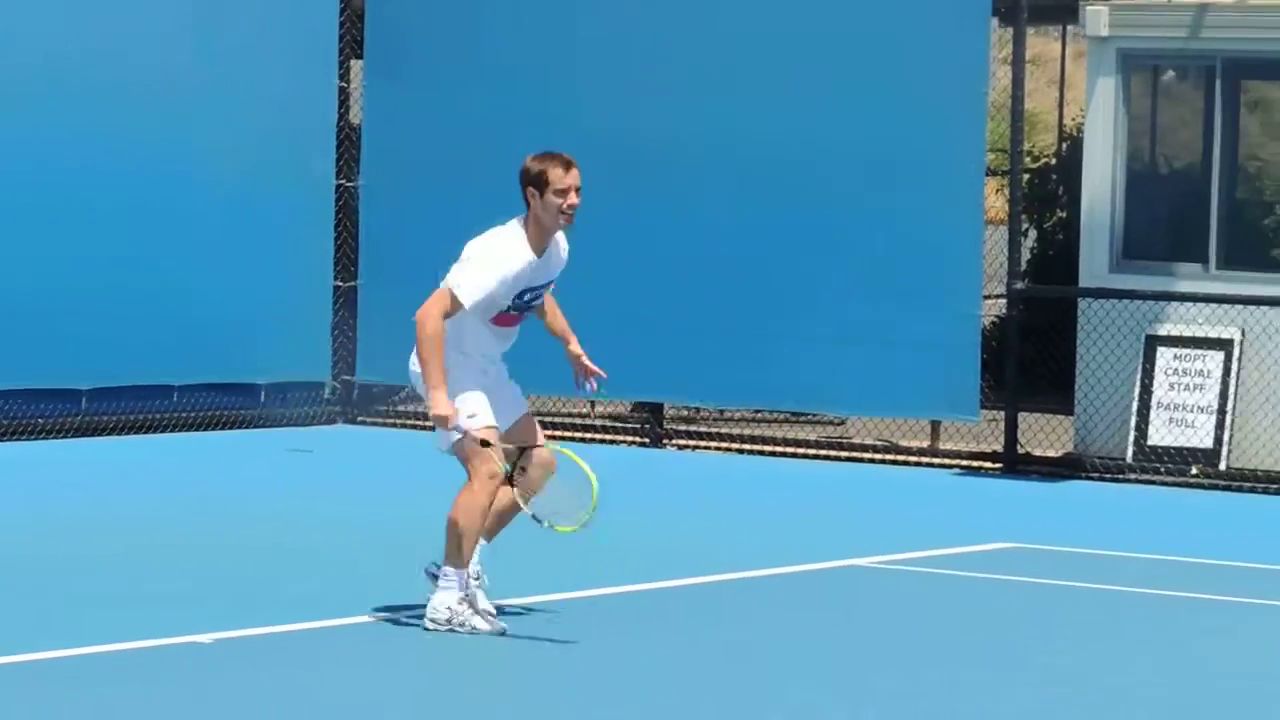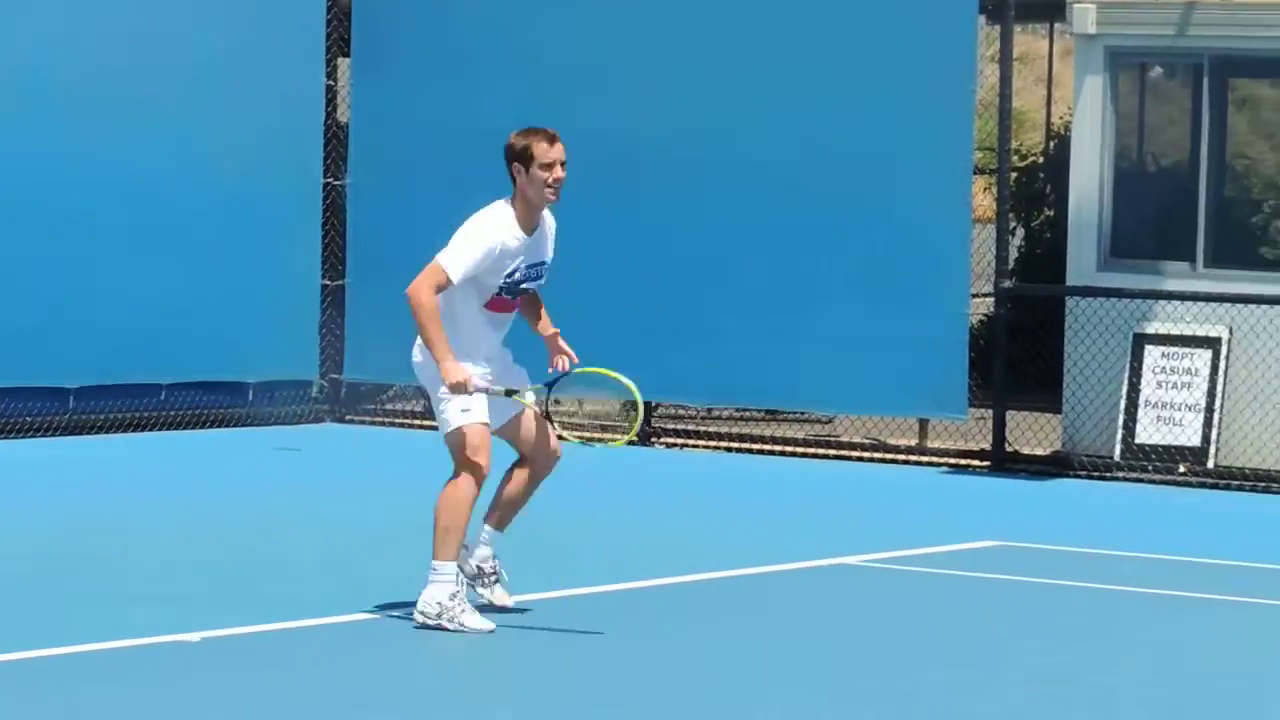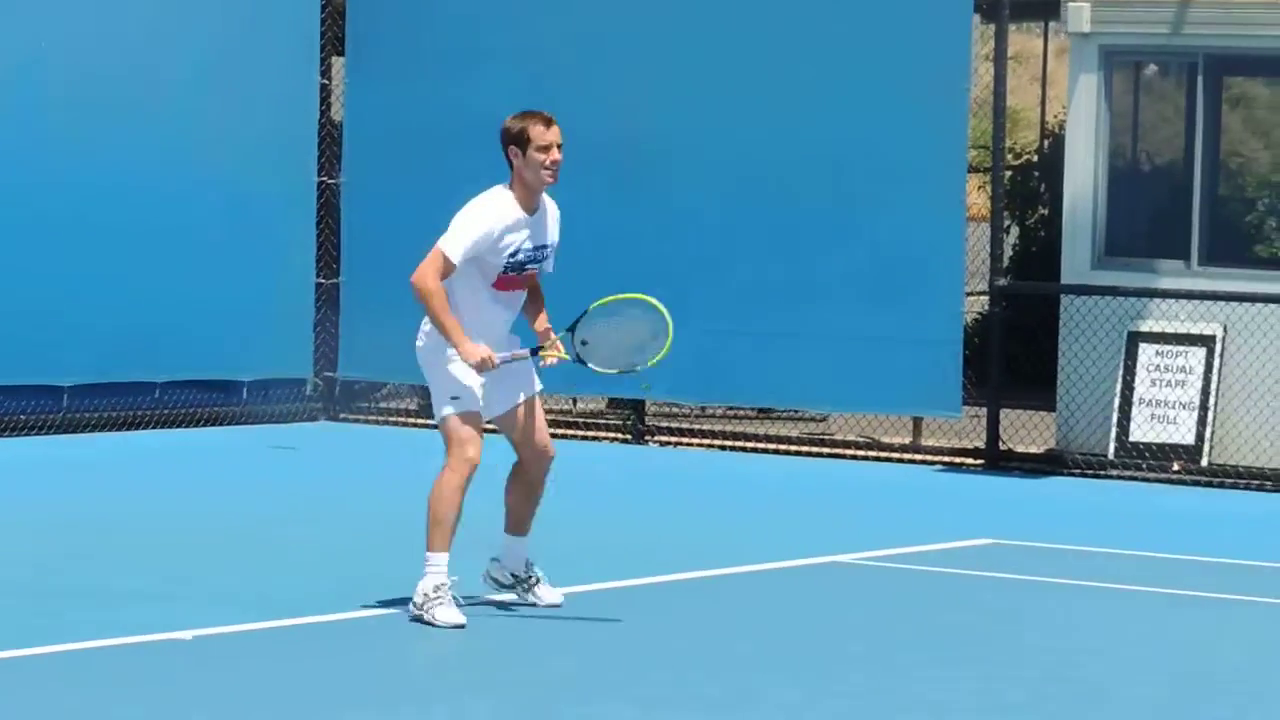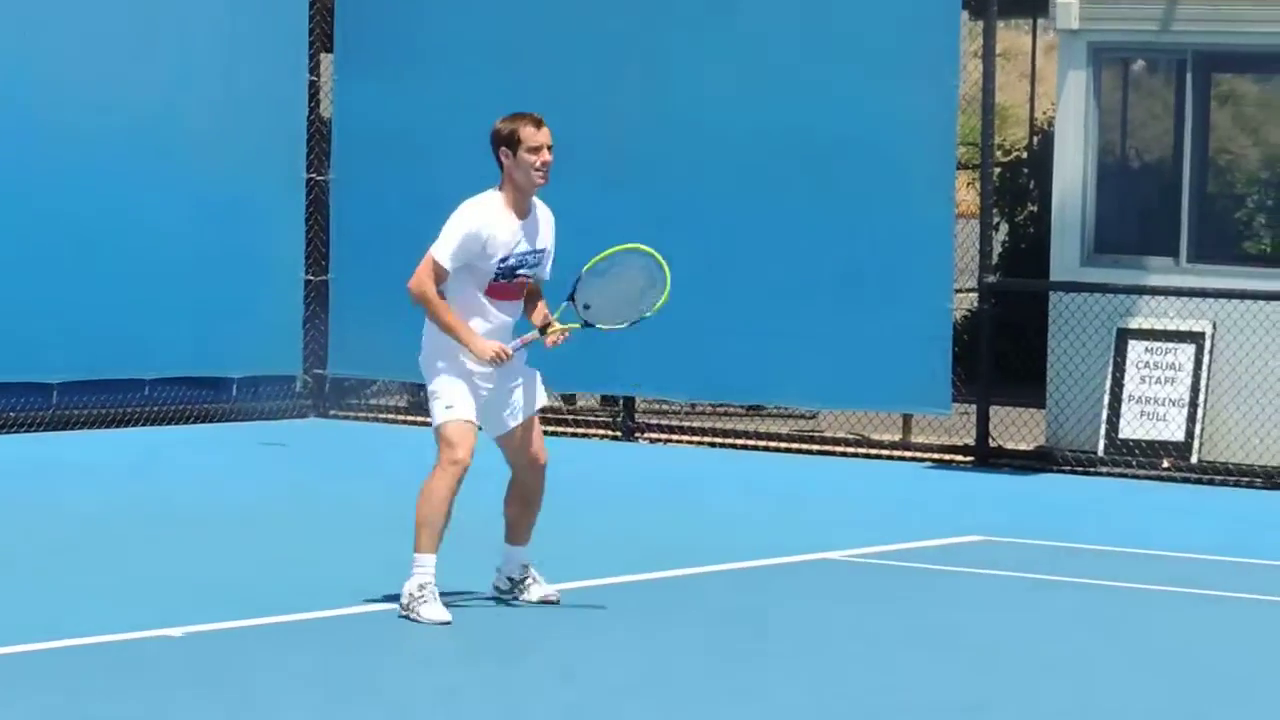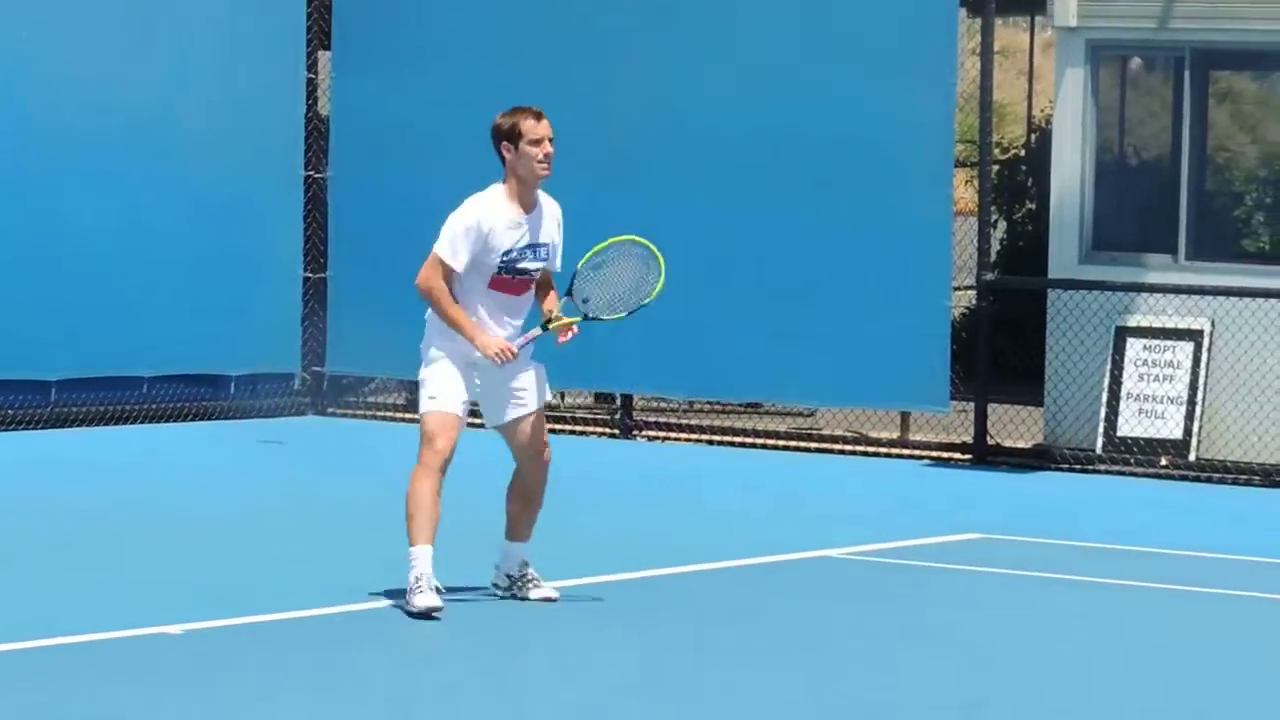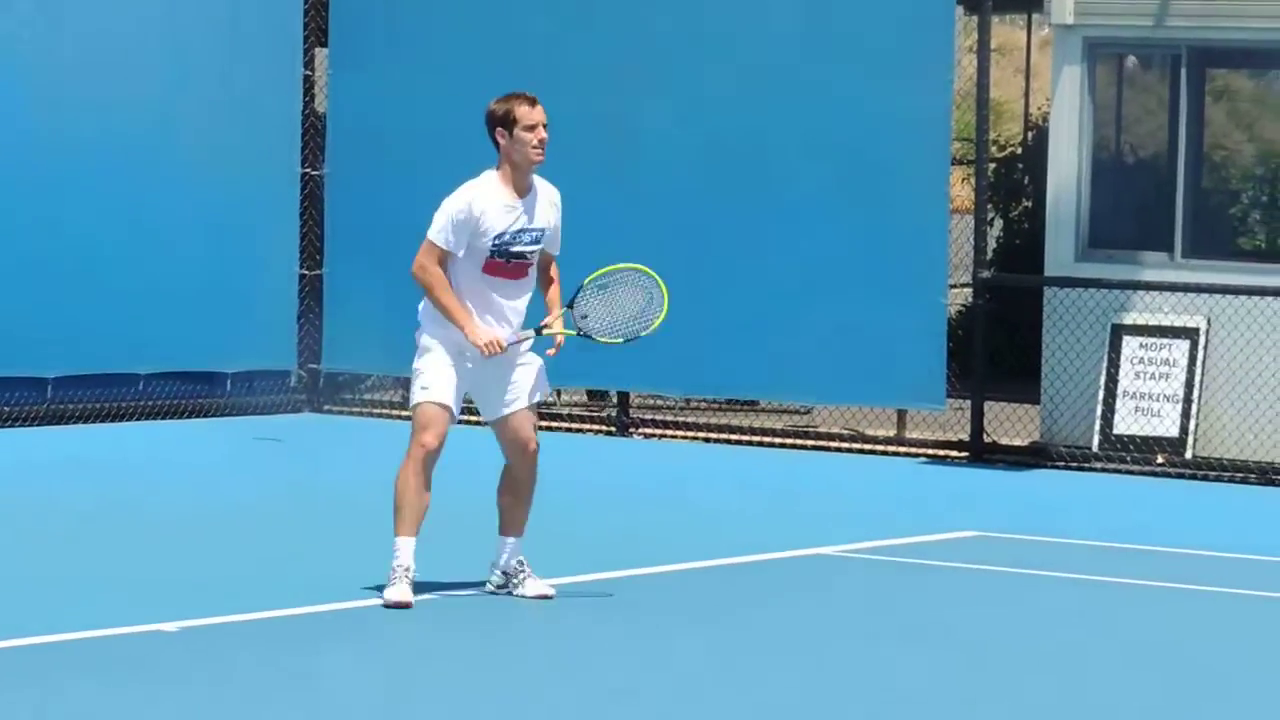
dt=0.1s
person 1, frame 1
left shoulder: (557, 246)
right shoulder: (499, 255)
right elbow: (428, 315)
left wrist: (573, 347)
right wrist: (437, 393)
left hip: (485, 367)
right hip: (451, 369)
left knee: (539, 463)
right knee: (486, 472)
left ankle: (459, 563)
right ankle: (447, 602)
person 1, frame 2
left shoulder: (546, 226)
right shoulder: (490, 233)
right elbow: (419, 291)
left wrist: (550, 336)
right wrist: (446, 364)
left hip: (489, 356)
right hip: (452, 361)
left knee: (546, 450)
right knee: (474, 465)
left ankle: (480, 553)
right ankle: (437, 597)
person 1, frame 3
left shoulder: (549, 213)
right shoulder: (486, 215)
right elbow: (423, 278)
left wrist: (542, 327)
right wrist: (462, 344)
left hip: (500, 350)
right hip: (456, 351)
left knee: (538, 452)
right knee: (466, 455)
left ankle: (511, 565)
right ankle: (432, 587)
person 1, frame 4
left shoulder: (543, 219)
right shoulder: (477, 219)
right elbow: (421, 285)
left wrist: (544, 321)
right wrist: (473, 342)
left hip: (503, 357)
right hip: (455, 355)
left knee: (533, 464)
right knee: (456, 456)
left ankle: (513, 571)
right ankle: (420, 585)
person 1, frame 5
left shoulder: (552, 213)
right shoulder: (477, 214)
right elbow: (428, 281)
left wrist: (555, 316)
right wrist: (478, 337)
left hip: (511, 354)
right hip: (455, 351)
left knee: (536, 455)
right knee: (438, 449)
left ankle: (512, 568)
right ankle: (420, 578)
person 1, frame 6
left shoulder: (549, 199)
right shoulder: (470, 200)
right elbow: (424, 266)
left wrist: (555, 312)
right wrist: (471, 327)
left hip: (507, 346)
right hip: (448, 341)
left knee: (526, 451)
right knee: (427, 441)
left ankle: (508, 565)
right ankle: (402, 567)
